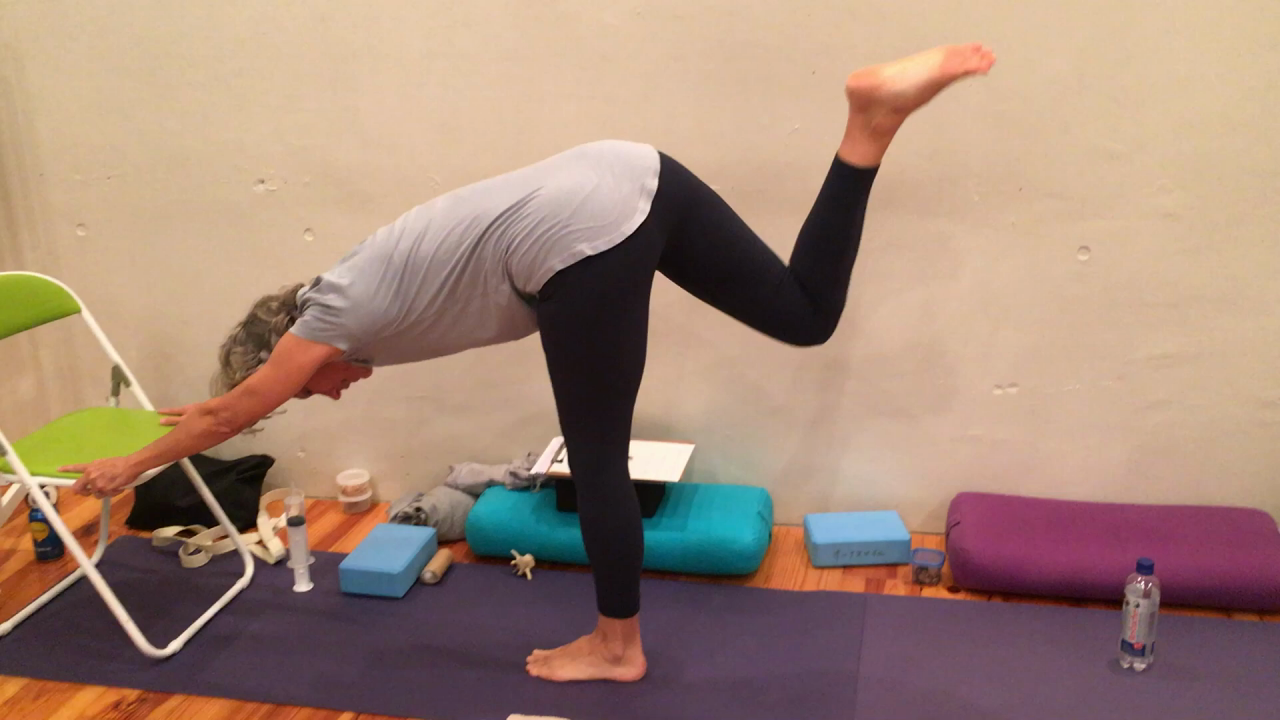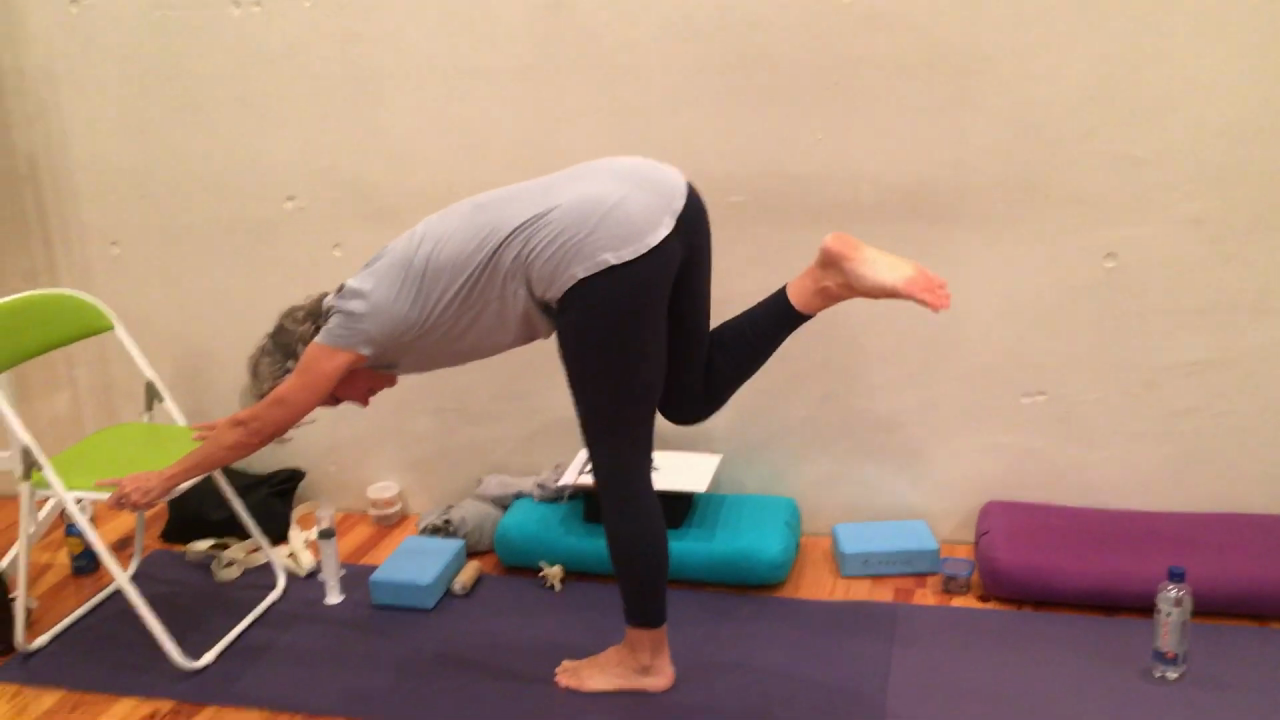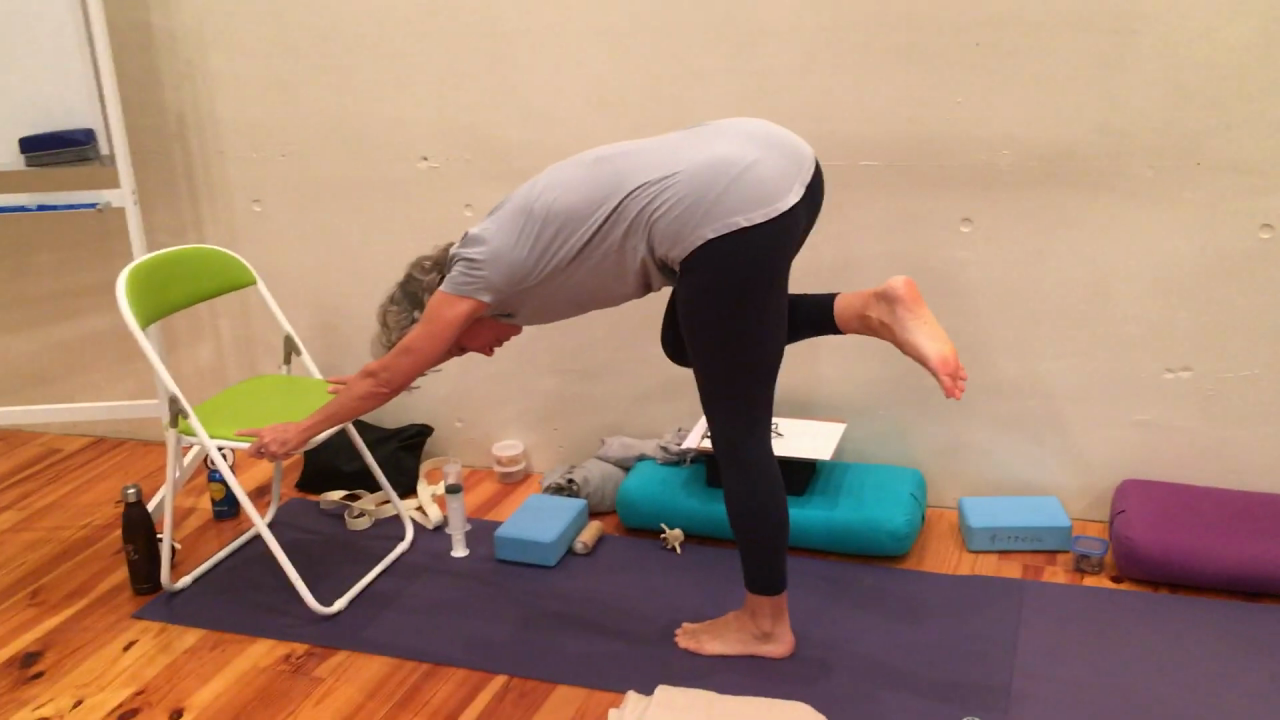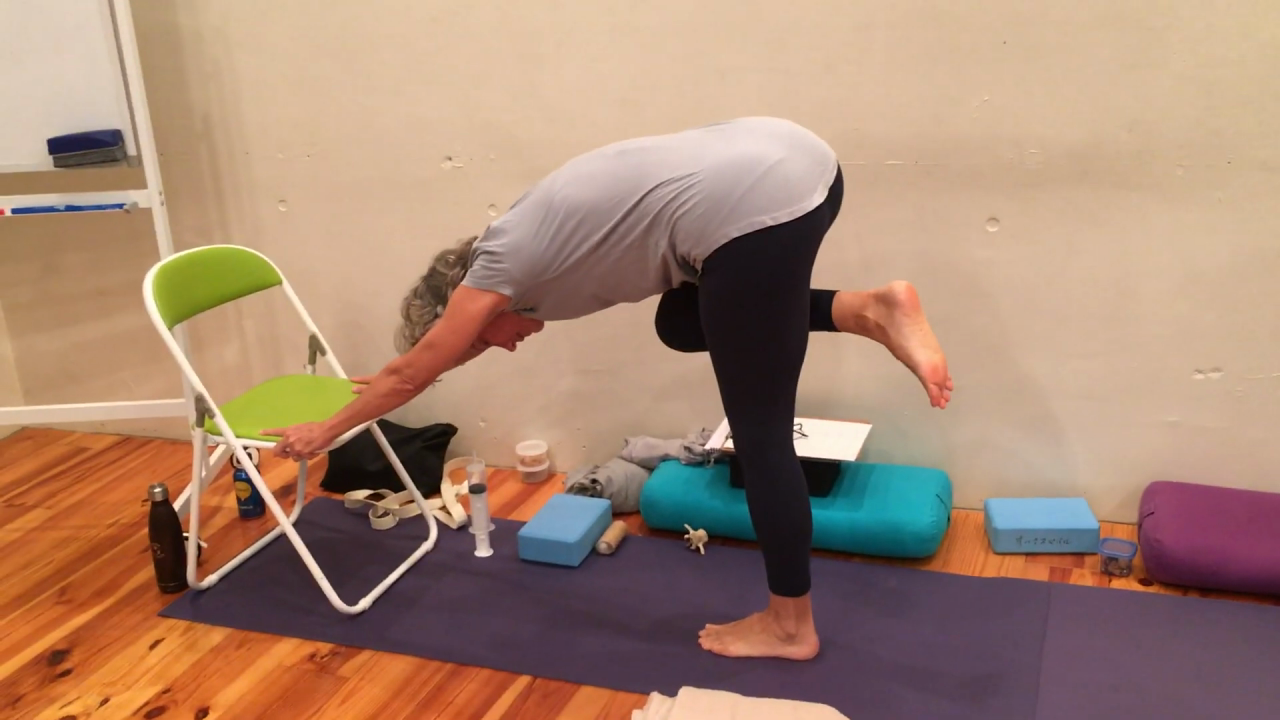
dt=0.5s
person 1, frame 1
left shoulder: (329, 321)
right shoulder: (352, 288)
left elbow: (228, 419)
left wrist: (127, 467)
right wrist: (212, 407)
left hip: (585, 238)
right hip: (630, 174)
left knee: (597, 460)
right knee: (802, 314)
left ankle: (615, 646)
right ankle: (868, 121)
person 1, frame 2
left shoulder: (354, 327)
right shoulder: (374, 298)
left elbow: (261, 427)
left wrist: (162, 480)
right wrist: (241, 424)
left hip: (601, 249)
right hip: (651, 195)
left knee: (621, 470)
right knee: (689, 395)
left ankle: (644, 657)
right ankle: (824, 280)
person 1, frame 3
left shoulder: (475, 275)
right shoulder: (502, 247)
left elbow: (386, 379)
left wrist: (299, 433)
right wrist: (375, 379)
left hip: (731, 208)
right hip: (777, 160)
left knee: (737, 436)
right knee: (689, 342)
left ankle: (765, 625)
right ankle: (869, 310)
person 1, frame 4
left shoulder: (498, 270)
right shoulder: (523, 243)
left elbow: (411, 373)
left wrist: (323, 432)
right wrist: (398, 379)
left hip: (753, 207)
right hip: (795, 160)
left knee: (759, 434)
right knee: (682, 326)
left ankle: (789, 625)
right ankle: (869, 311)
